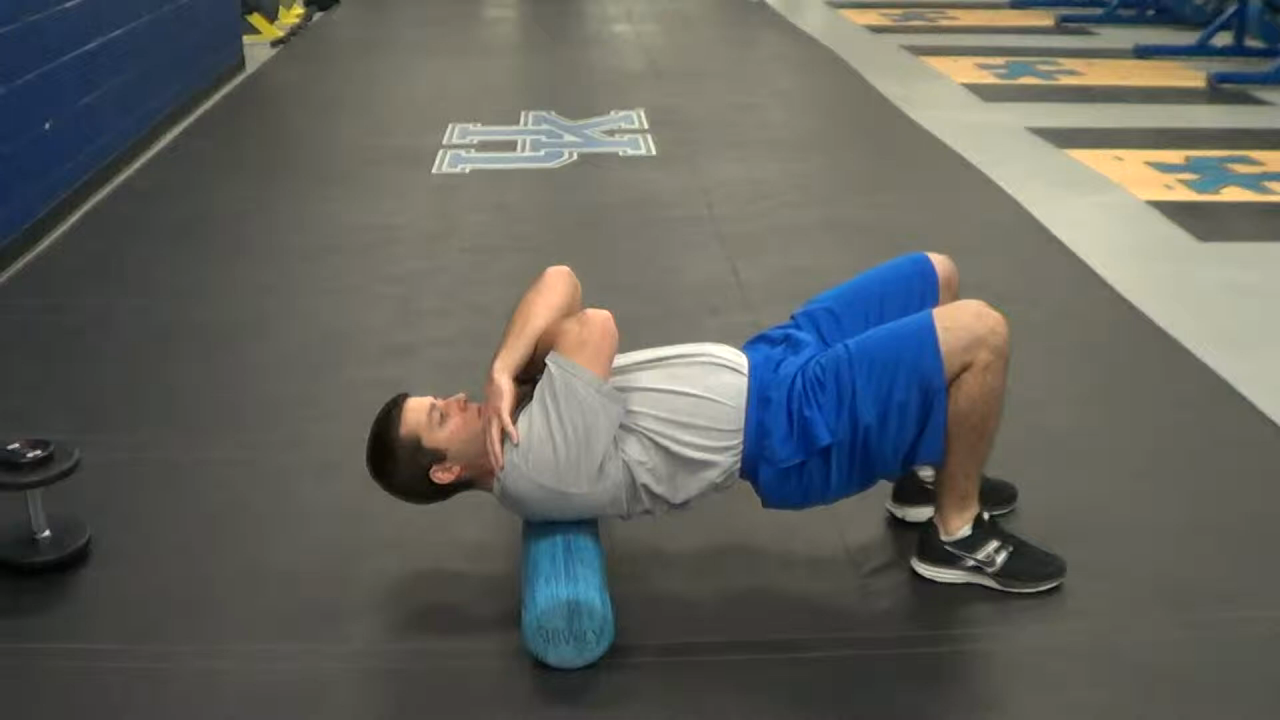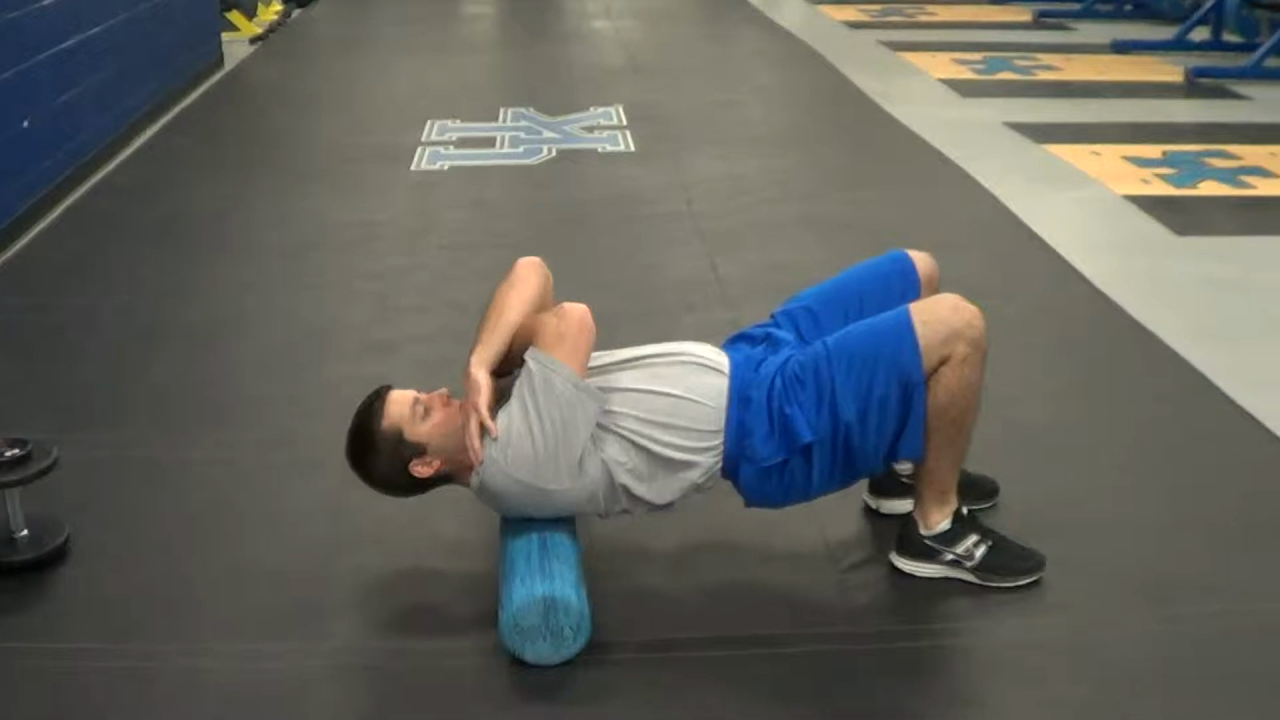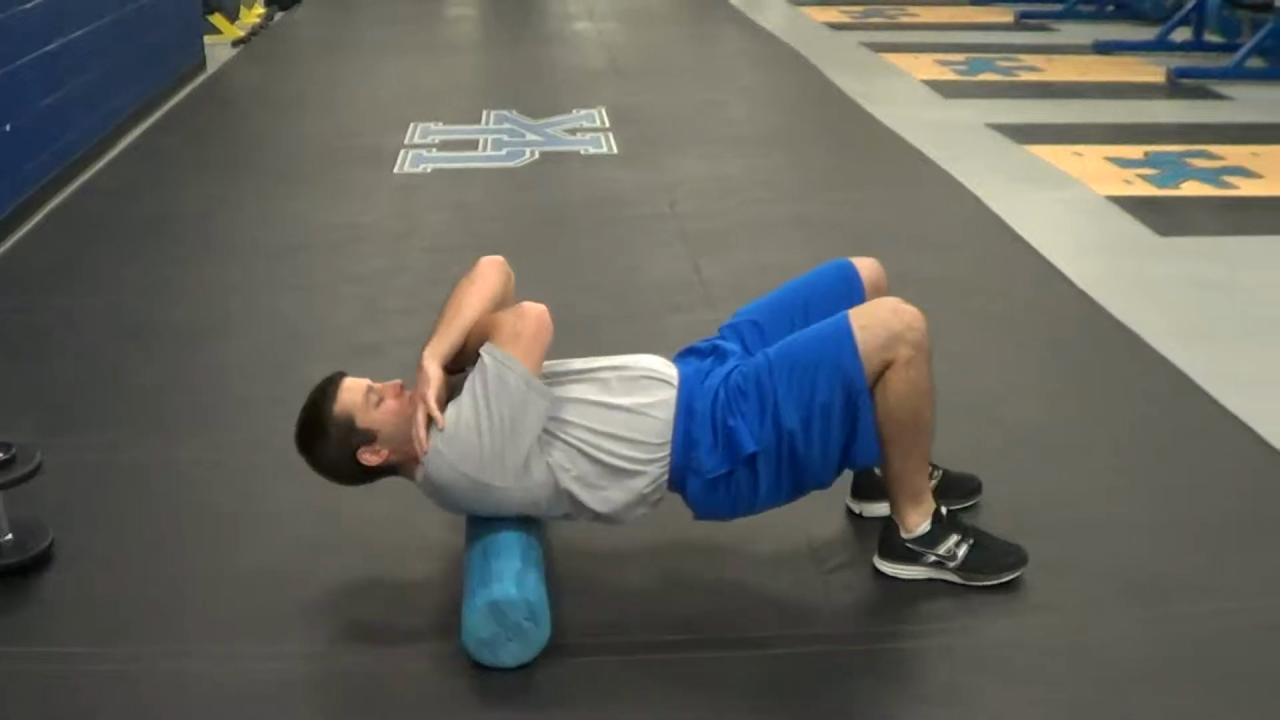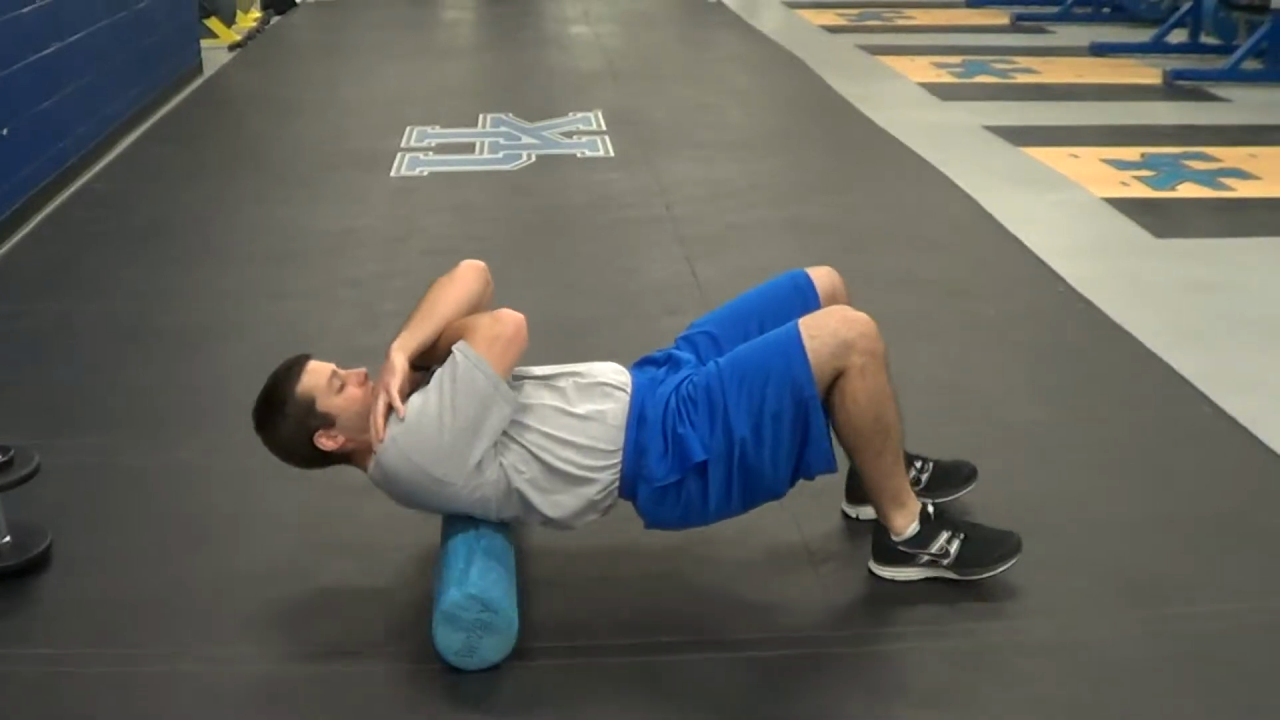
dt=0.2s
person 1, frame 1
left shoulder: (525, 417)
right shoulder: (543, 474)
left elbow: (560, 281)
right elbow: (595, 328)
left wrist: (505, 366)
right wrist: (519, 368)
left hip: (762, 367)
right hip: (783, 428)
left knee: (938, 276)
right knee: (982, 333)
left ankle: (926, 470)
right ankle: (956, 535)
person 1, frame 2
left shoulder: (493, 416)
right shoulder: (519, 470)
left elbow: (531, 270)
right elbow: (571, 322)
left wrist: (481, 359)
right wrist: (505, 349)
left hip: (739, 370)
right hip: (761, 427)
left knee: (918, 273)
right knee: (957, 325)
left ankle: (901, 468)
right ankle: (936, 529)
person 1, frame 3
left shoulder: (440, 413)
right shoulder: (462, 464)
left elbow: (493, 271)
right elbow: (531, 321)
left wrist: (436, 353)
right wrist: (460, 344)
left hip: (689, 382)
right hip: (709, 441)
left knee: (866, 281)
right knee: (897, 328)
left ankle: (884, 470)
right ankle: (916, 532)
person 1, frame 4
left shoulder: (407, 410)
right shoulder: (416, 453)
left elbow: (475, 274)
right elbow: (508, 331)
left wrist: (404, 346)
right wrist: (422, 348)
left hip: (645, 393)
right hip: (663, 453)
left knee: (822, 287)
right knee: (848, 336)
left ankle: (878, 472)
right ankle: (908, 532)
